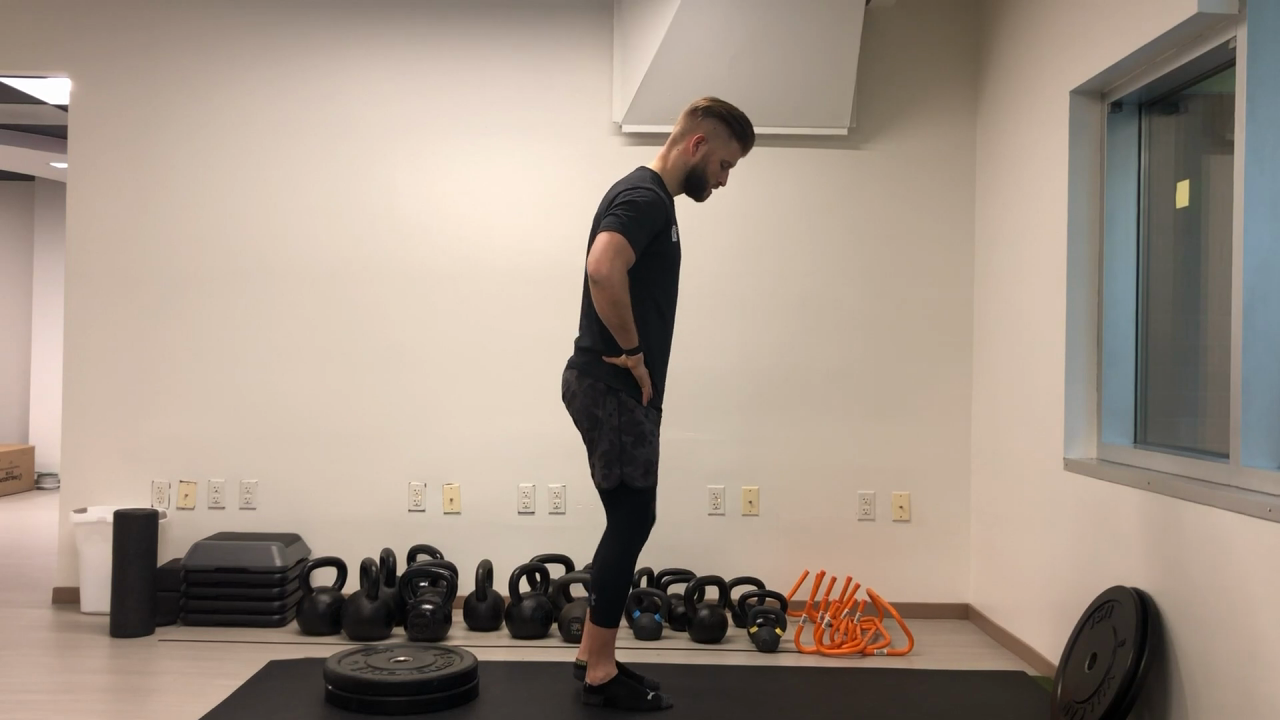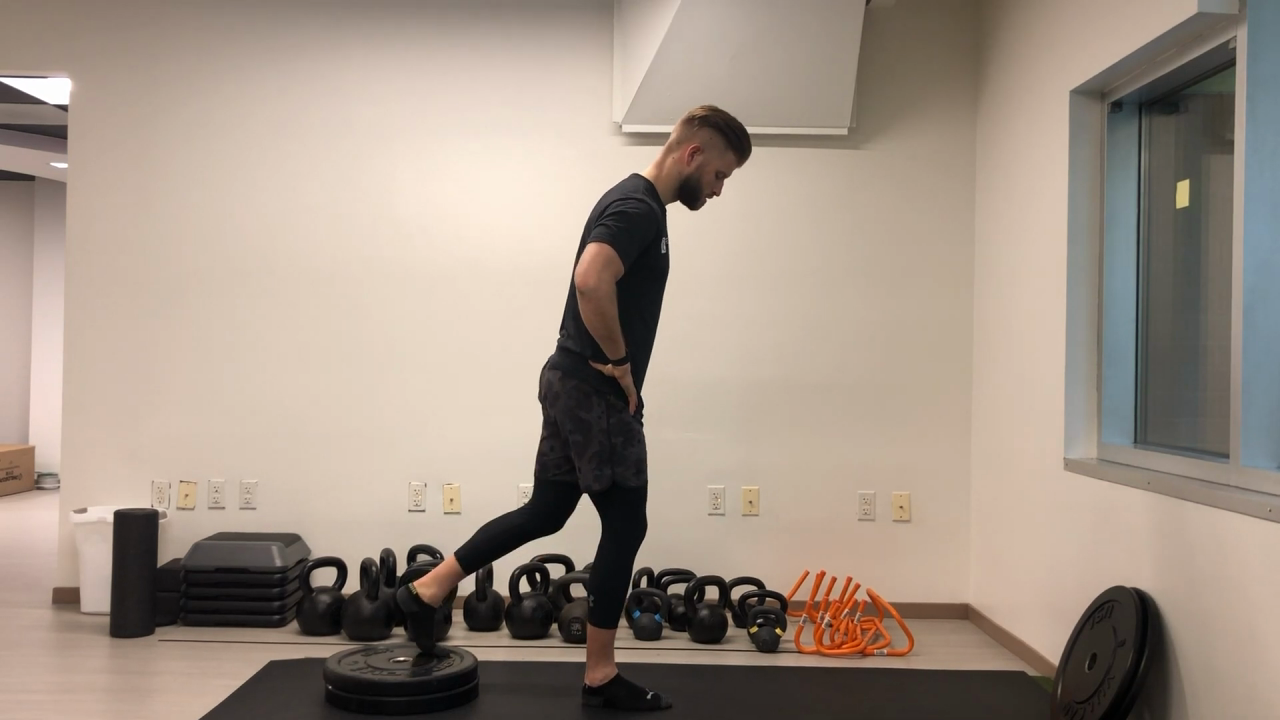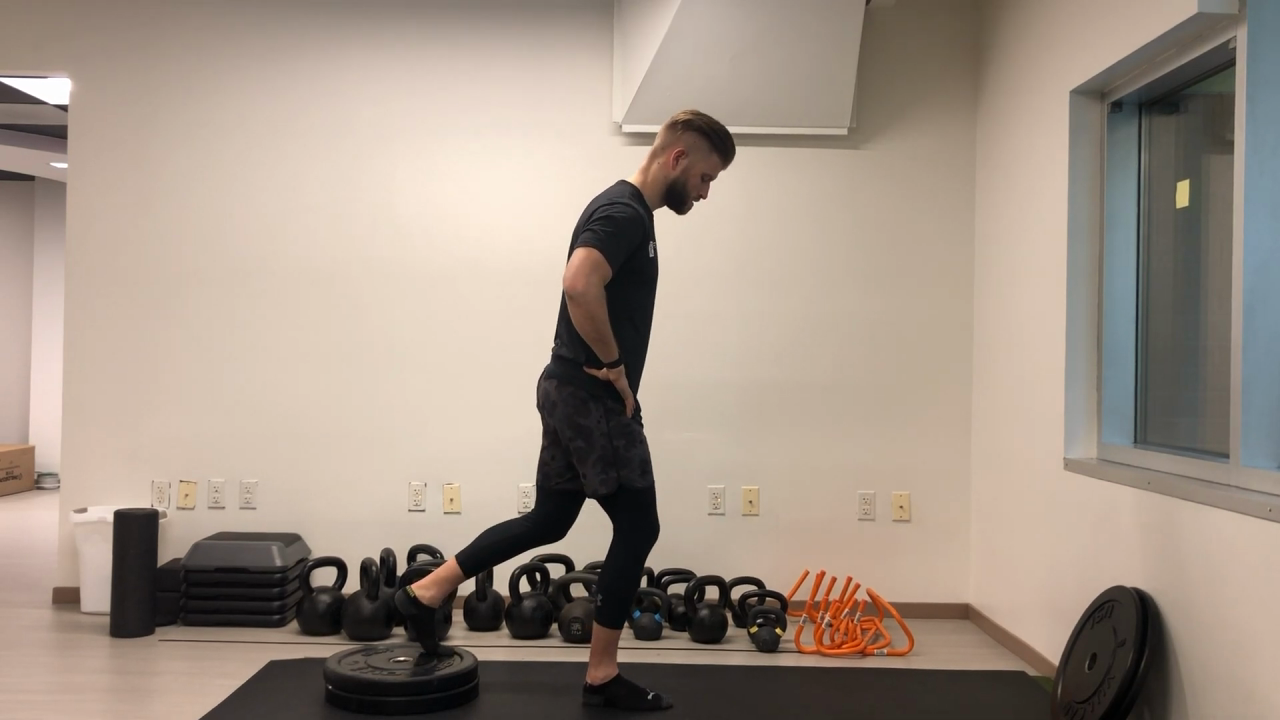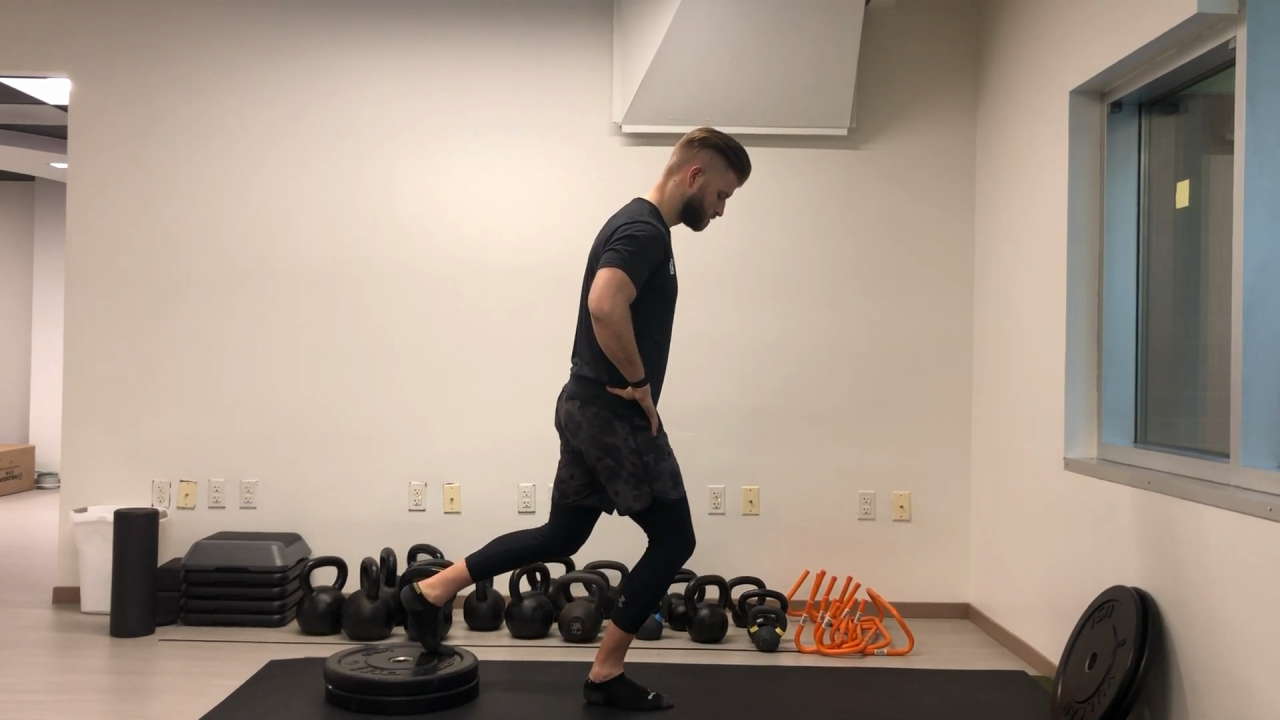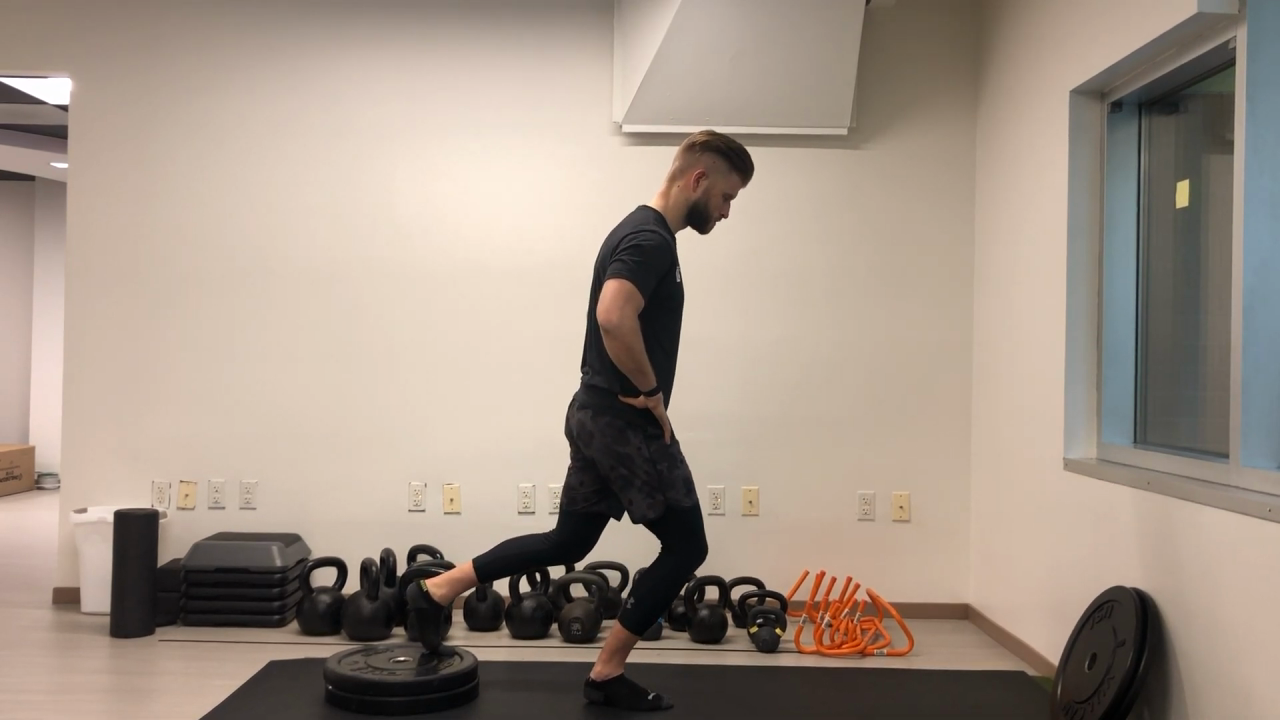
dt=1s
person 1, frame 1
left shoulder: (649, 197)
right shoulder: (643, 197)
right elbow: (603, 270)
right wrist: (631, 352)
left hip: (613, 387)
right hip: (613, 387)
left knee: (629, 520)
right knee: (631, 523)
left ankle: (593, 655)
right ankle: (600, 672)
person 1, frame 2
left shoulder: (641, 205)
right shoulder: (636, 207)
right elbow: (592, 281)
right wrist: (619, 363)
left hip: (575, 383)
right hip: (594, 390)
left knee: (547, 510)
right knee: (625, 525)
left ankle: (426, 591)
right ankle: (600, 676)
person 1, frame 3
left shoulder: (629, 211)
right shoulder: (624, 212)
right elbow: (580, 285)
right wrist: (615, 366)
left hip: (572, 390)
right hip: (591, 396)
left knee: (549, 519)
right knee: (637, 527)
left ankle: (426, 593)
right ankle: (602, 676)
person 1, frame 4
left shoulder: (639, 225)
right shoulder: (644, 231)
right elbow: (605, 307)
right wrist: (639, 383)
left hip: (588, 406)
right hip: (613, 414)
left knee: (561, 535)
right knee: (673, 539)
left ankle: (431, 591)
right ankle: (606, 675)
person 1, frame 5
left shoulder: (643, 231)
right shoulder: (650, 239)
right elbow: (614, 318)
right wrist: (651, 392)
left hip: (598, 413)
right hip: (624, 420)
left knee: (568, 540)
right knee: (685, 546)
left ankle: (435, 591)
right ankle: (607, 675)
